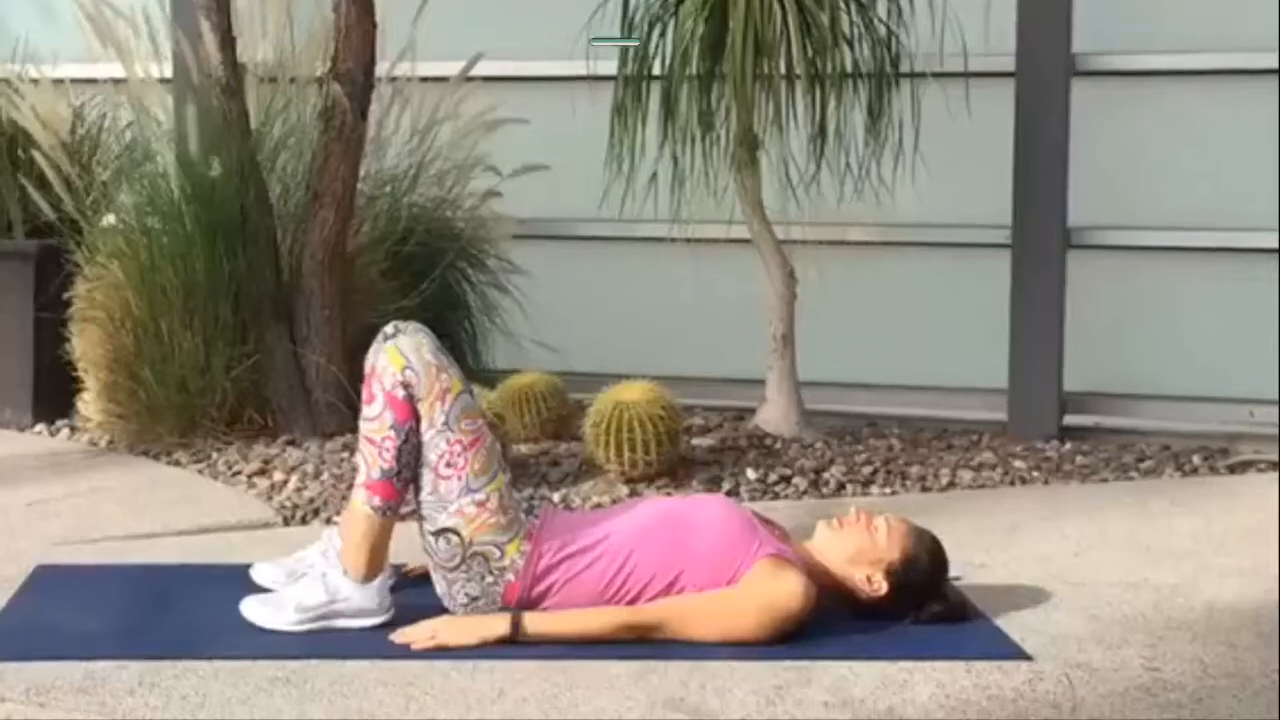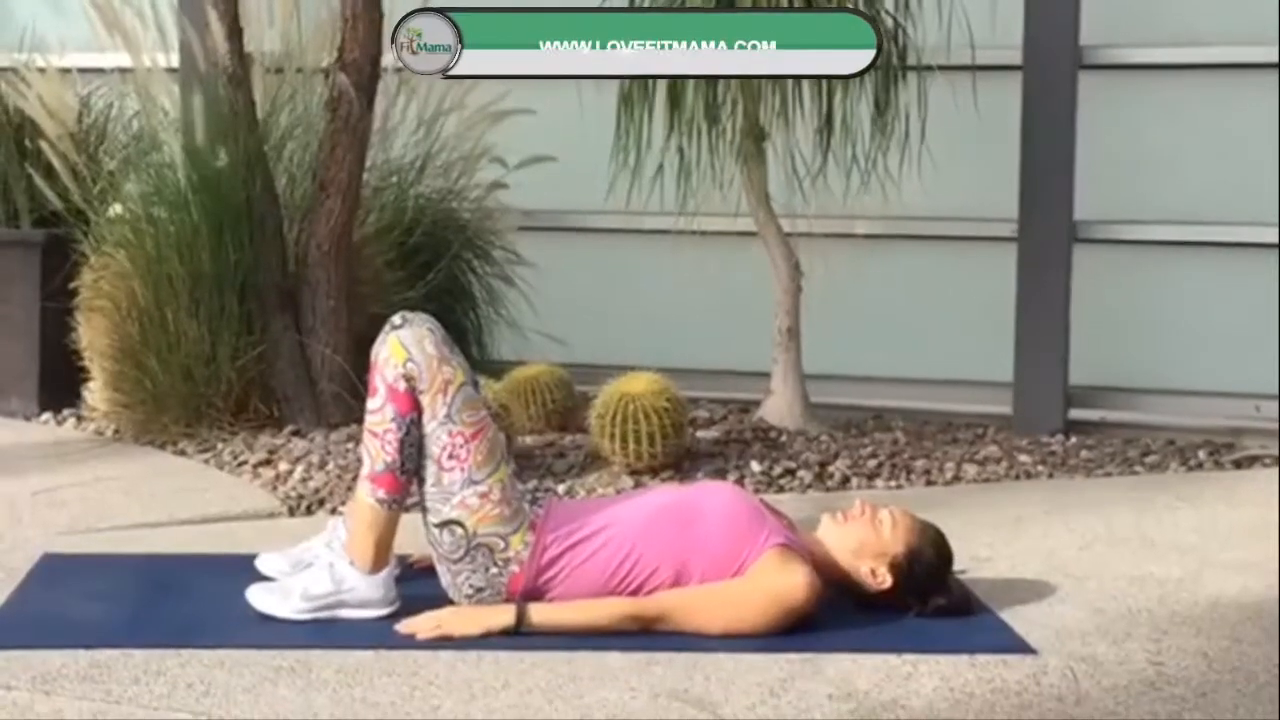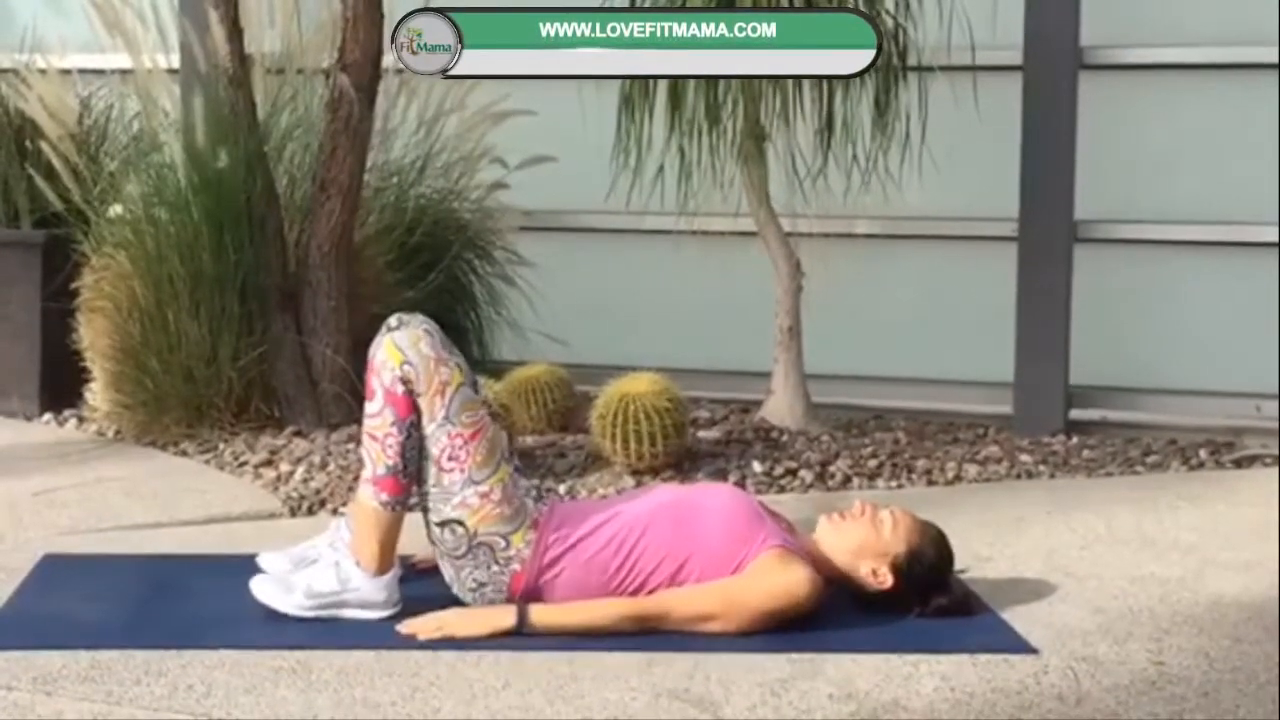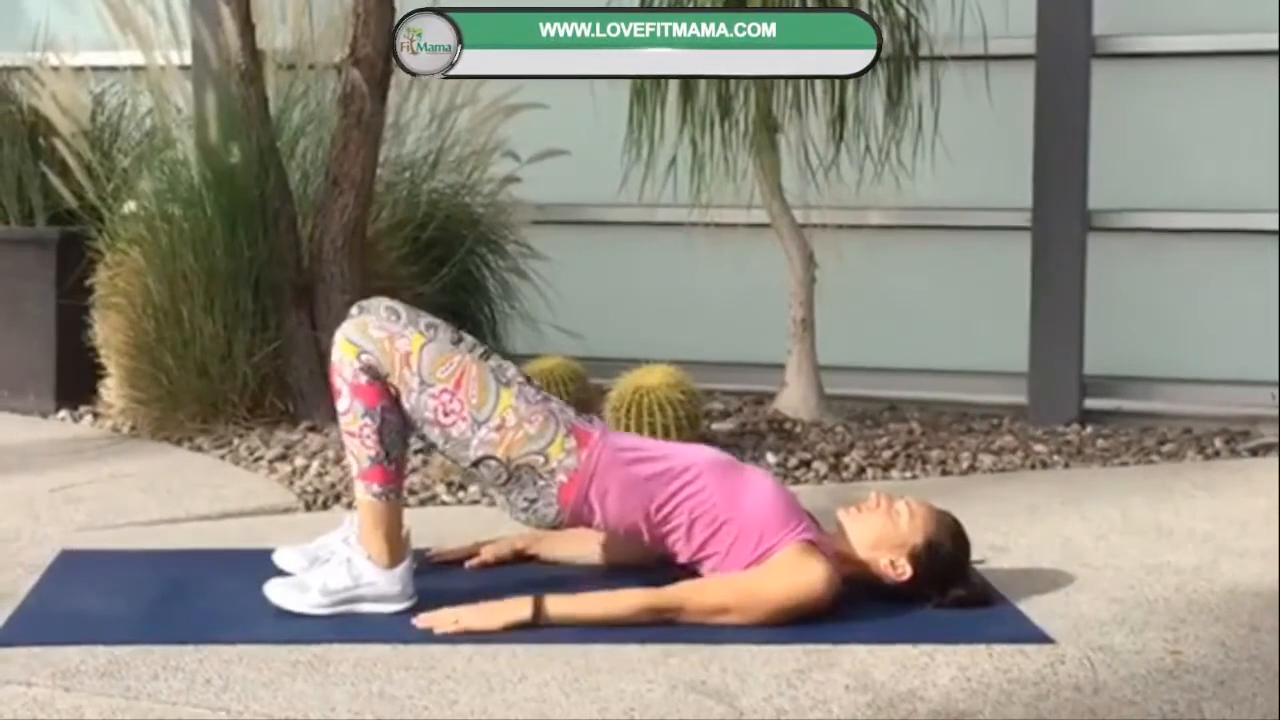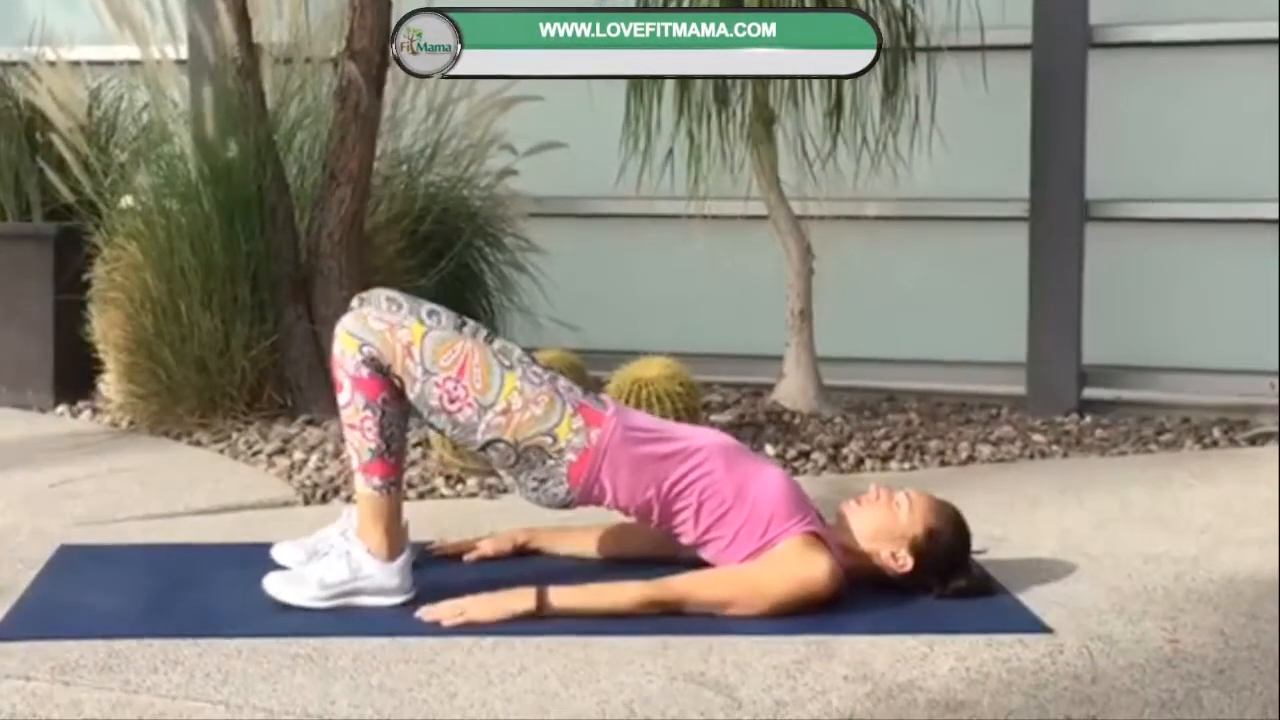
dt=1s
person 1, frame 1
left shoulder: (787, 592)
right shoulder: (775, 549)
left elbow: (642, 622)
left wrist: (498, 625)
left hip: (502, 576)
right hip: (530, 548)
left knee: (409, 355)
right knee: (409, 352)
left ankle: (353, 586)
right ankle: (348, 549)
person 1, frame 2
left shoulder: (791, 586)
right shoulder: (780, 542)
left elbow: (647, 615)
left wrist: (499, 618)
left hip: (507, 569)
right hip: (532, 539)
left knee: (412, 344)
right knee: (413, 343)
left ankle: (358, 577)
right ankle: (353, 543)
person 1, frame 3
left shoulder: (792, 583)
right shoulder: (780, 542)
left elbow: (646, 614)
left wrist: (500, 618)
left hip: (512, 564)
right hip: (537, 537)
left knee: (407, 344)
right knee: (414, 346)
left ankle: (363, 576)
right ankle: (354, 541)
person 1, frame 4
left shoulder: (809, 578)
right shoulder: (799, 543)
left elbow: (663, 606)
left wrist: (518, 608)
right wrist: (520, 544)
left hip: (563, 469)
right hip: (579, 458)
left knee: (365, 335)
right knee: (381, 334)
left ankle: (376, 570)
right ankle: (367, 539)
person 1, frame 5
left shoulder: (812, 569)
right shoulder: (803, 535)
left elbow: (665, 596)
right elbow: (665, 533)
left wrist: (524, 599)
right wrist: (523, 537)
left hip: (572, 448)
right hip: (590, 426)
left knee: (362, 337)
right knee: (376, 309)
left ankle: (375, 563)
right ankle: (364, 529)
